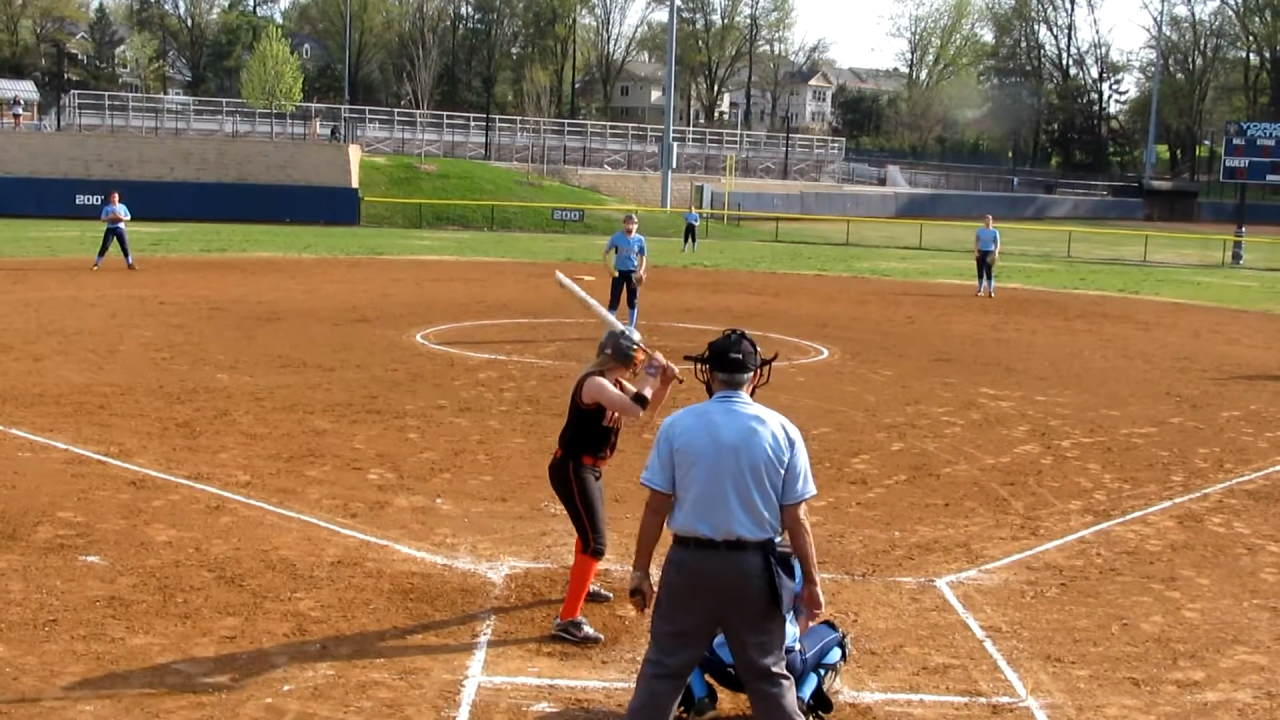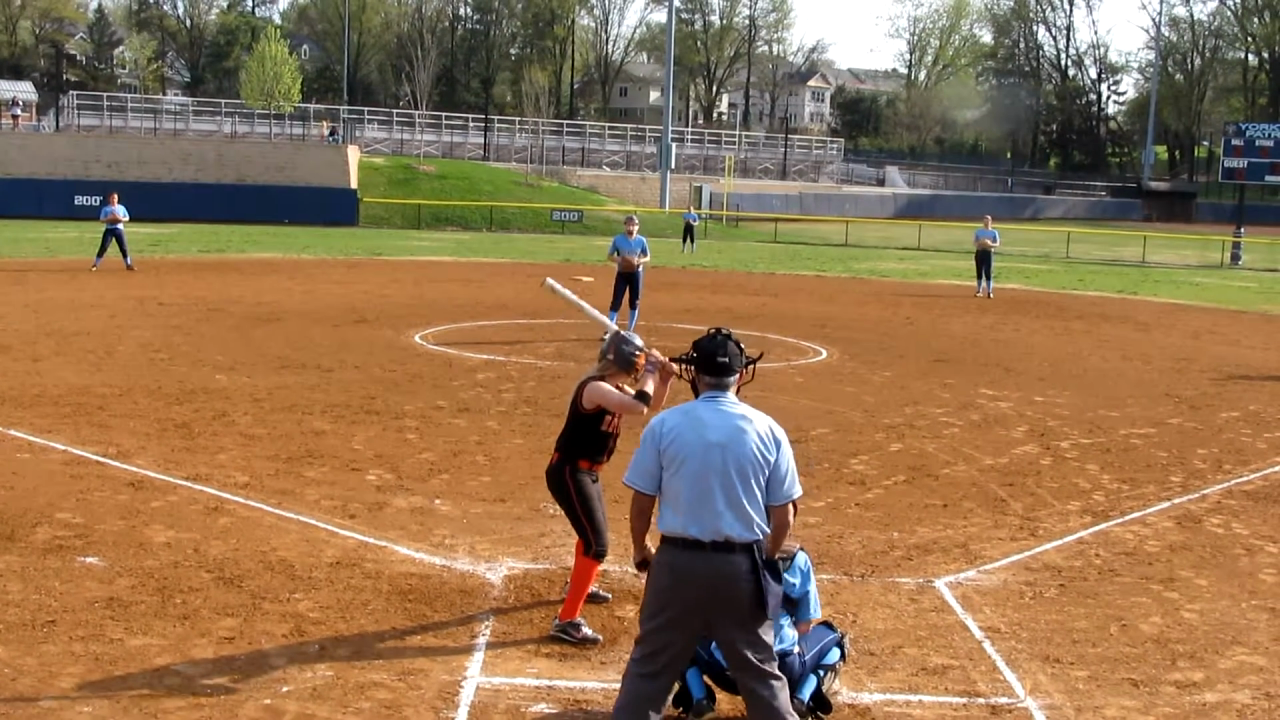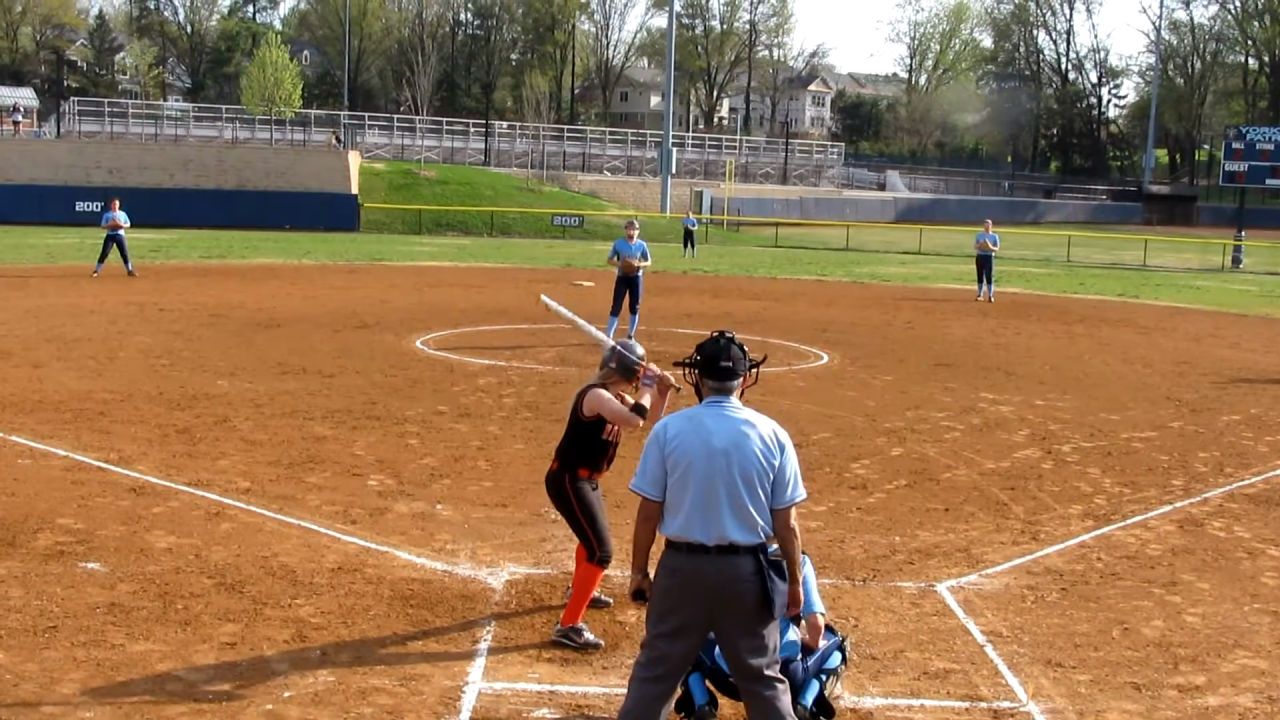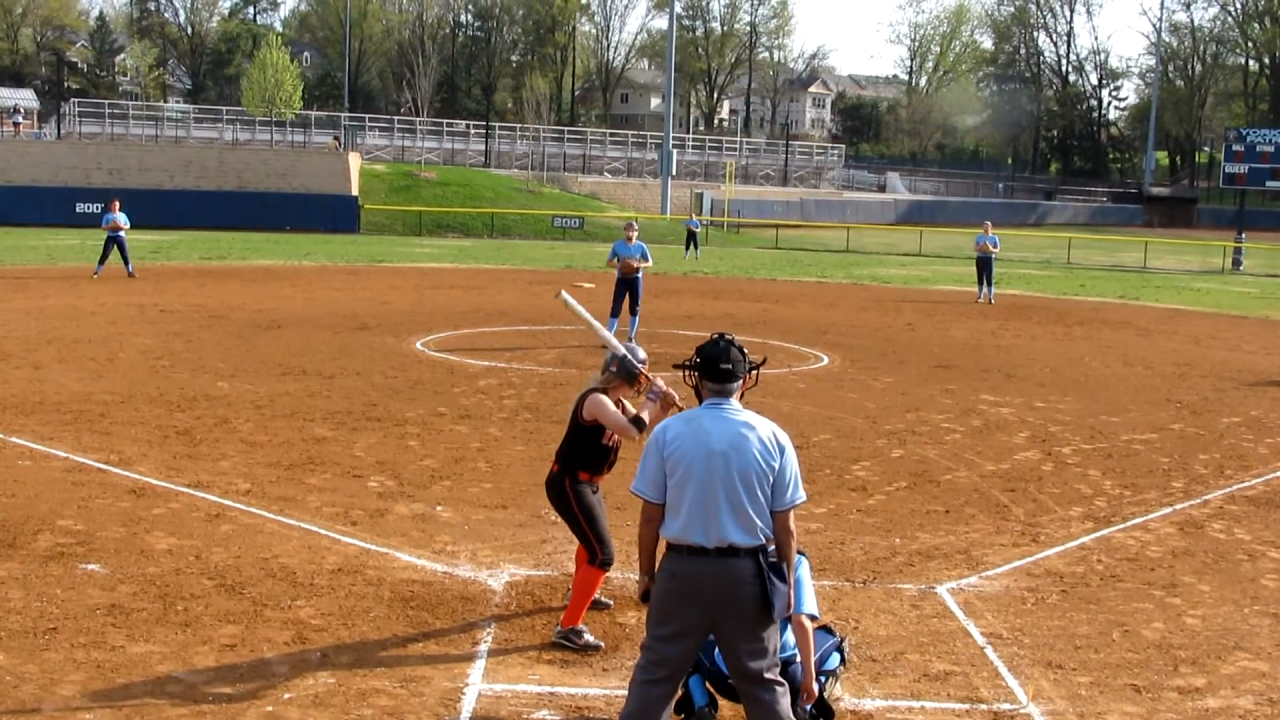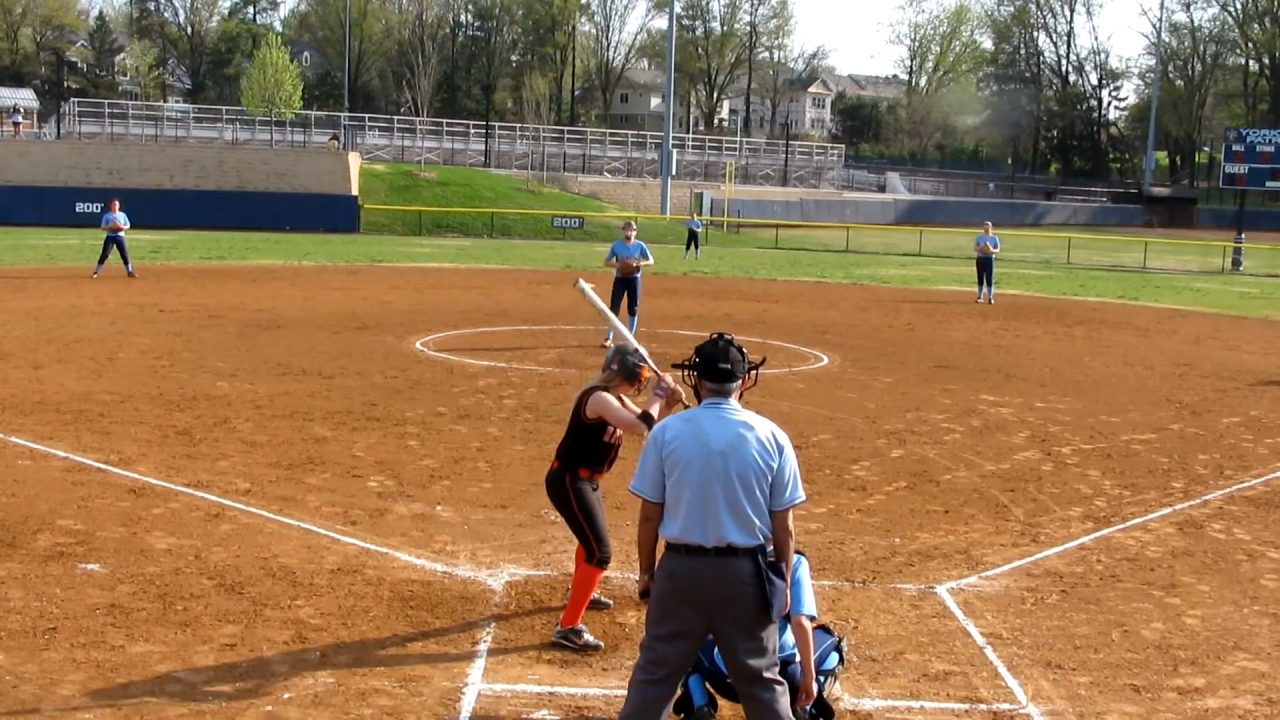
dt=0.7s
person 1, frame 1
left shoulder: (678, 424)
right shoulder: (782, 430)
left elbow: (658, 506)
right elbow: (794, 517)
left wrist: (640, 571)
right wrist: (811, 580)
left hip: (690, 562)
right hip: (753, 564)
left knee: (663, 667)
right knee: (766, 672)
person 1, frame 2
left shoulder: (664, 424)
right shoulder: (768, 430)
left elbow: (642, 502)
right elbow: (782, 518)
left wrist: (640, 547)
right wrist: (765, 562)
left hip: (677, 562)
right hip: (740, 565)
left knee: (649, 666)
right knee: (759, 672)
person 1, frame 3
left shoulder: (669, 429)
right shoulder: (771, 434)
left elbow: (649, 513)
right elbow: (785, 523)
left wrist: (639, 571)
right wrist: (793, 580)
left hip: (682, 566)
right hip: (746, 570)
left knee: (655, 669)
right knee: (761, 677)
person 1, frame 4
left shoulder: (668, 432)
right shoulder: (772, 437)
left elbow: (651, 516)
right elbow: (784, 526)
left wrist: (646, 573)
right wrist: (787, 581)
left hip: (682, 568)
right hip: (747, 572)
left knee: (656, 671)
right knee: (761, 677)
person 1, frame 5
left shoulder: (667, 431)
right shoulder: (771, 436)
left elbow: (650, 515)
right elbow: (783, 526)
left wrist: (646, 571)
right wrist: (783, 581)
left hip: (681, 568)
right hip: (746, 571)
left knee: (656, 670)
right knee: (760, 677)
person 2, frame 1
left shoulder: (614, 384)
right shoulder: (595, 383)
left elbow: (649, 405)
right elbow: (635, 409)
left wrist: (663, 380)
right wrist: (650, 374)
left hip: (588, 468)
right hip: (572, 469)
left knee: (590, 530)
right knee: (594, 543)
left ankle: (581, 585)
right ankle: (568, 619)
person 2, frame 2
left shoulder: (613, 388)
right shoulder: (595, 388)
left elbow: (651, 404)
right elbow: (639, 408)
left wrist: (663, 379)
right wrist: (651, 372)
left hip: (585, 472)
right hip: (569, 473)
left knee: (594, 531)
right knee: (596, 545)
left ankle: (579, 586)
right ankle: (567, 620)
person 2, frame 3
left shoulder: (614, 396)
right shoulder: (597, 395)
left elbow: (650, 416)
right elbow: (634, 420)
left wrist: (661, 390)
right wrist: (648, 384)
left hip: (585, 479)
right hip: (568, 481)
left knee: (593, 536)
right knee: (600, 552)
left ankle: (580, 591)
right ankle: (568, 625)
person 2, frame 4
left shoulder: (615, 401)
right shoulder: (596, 400)
left elbow: (646, 427)
right elbow: (632, 432)
left wrist: (663, 406)
right wrist: (651, 398)
left hip: (585, 482)
right hip: (569, 484)
left knee: (593, 538)
right knee: (602, 554)
left ankle: (580, 593)
right ankle: (568, 627)
person 2, frame 5
left shoulder: (614, 398)
right shoulder: (599, 398)
left elbow: (644, 422)
right elbow: (640, 427)
left wrist: (667, 402)
right wrist: (659, 393)
left hip: (585, 479)
right hip: (569, 481)
left knee: (591, 538)
right knee: (599, 552)
left ankle: (581, 593)
right ankle: (568, 626)
